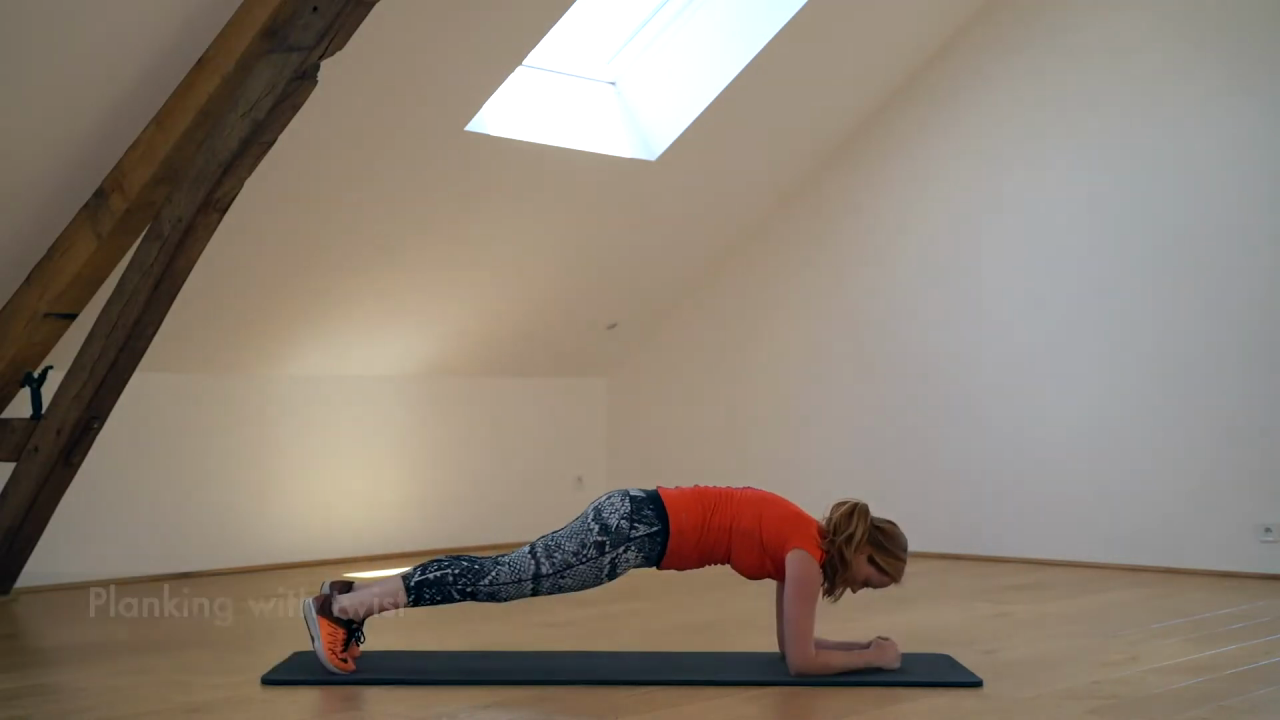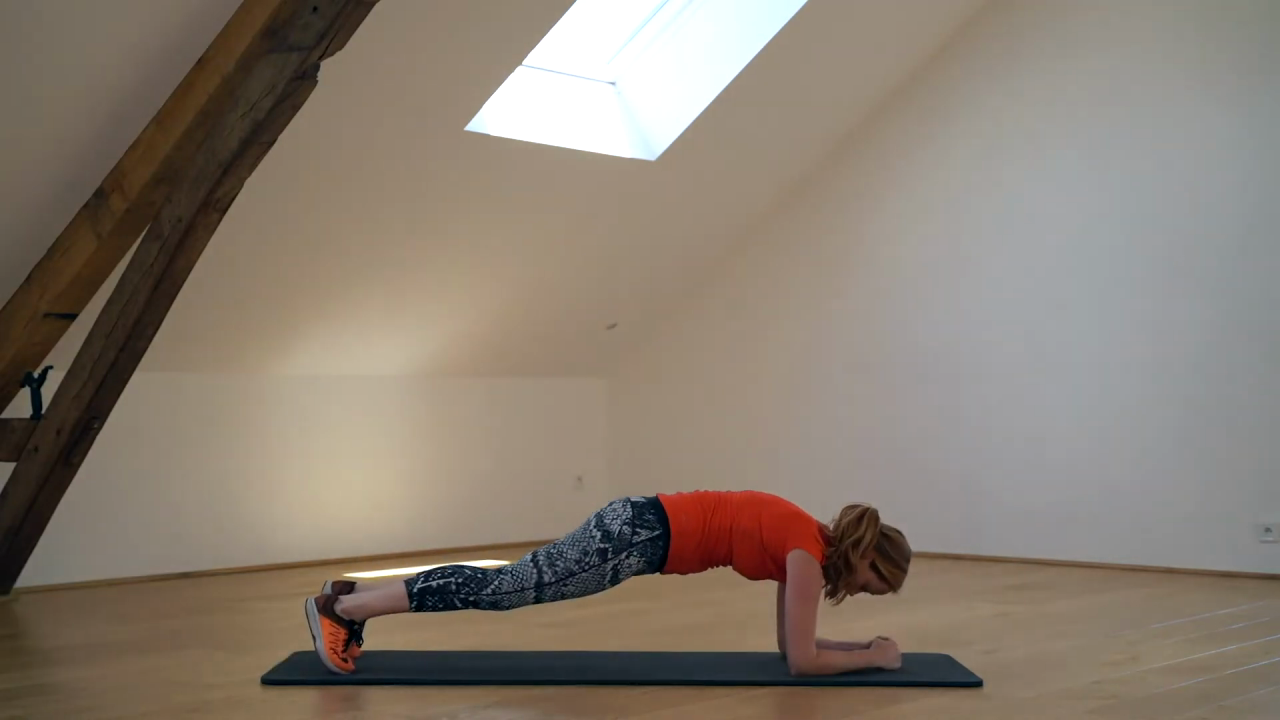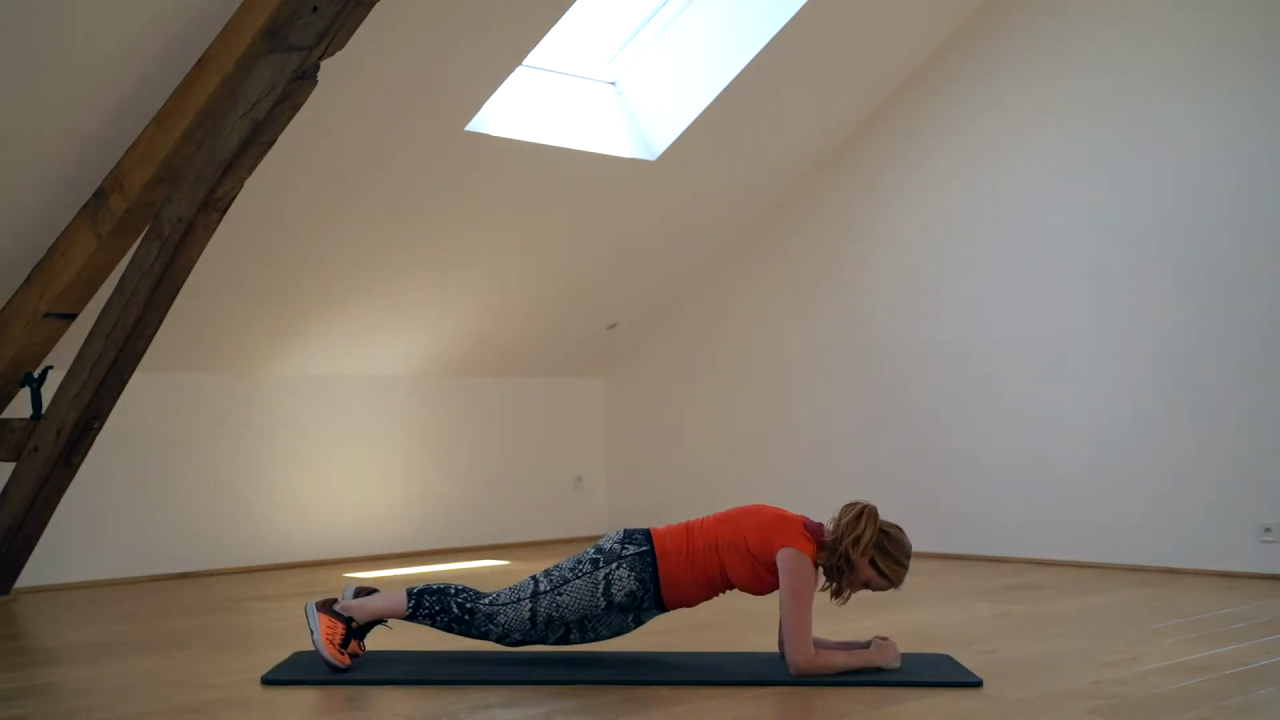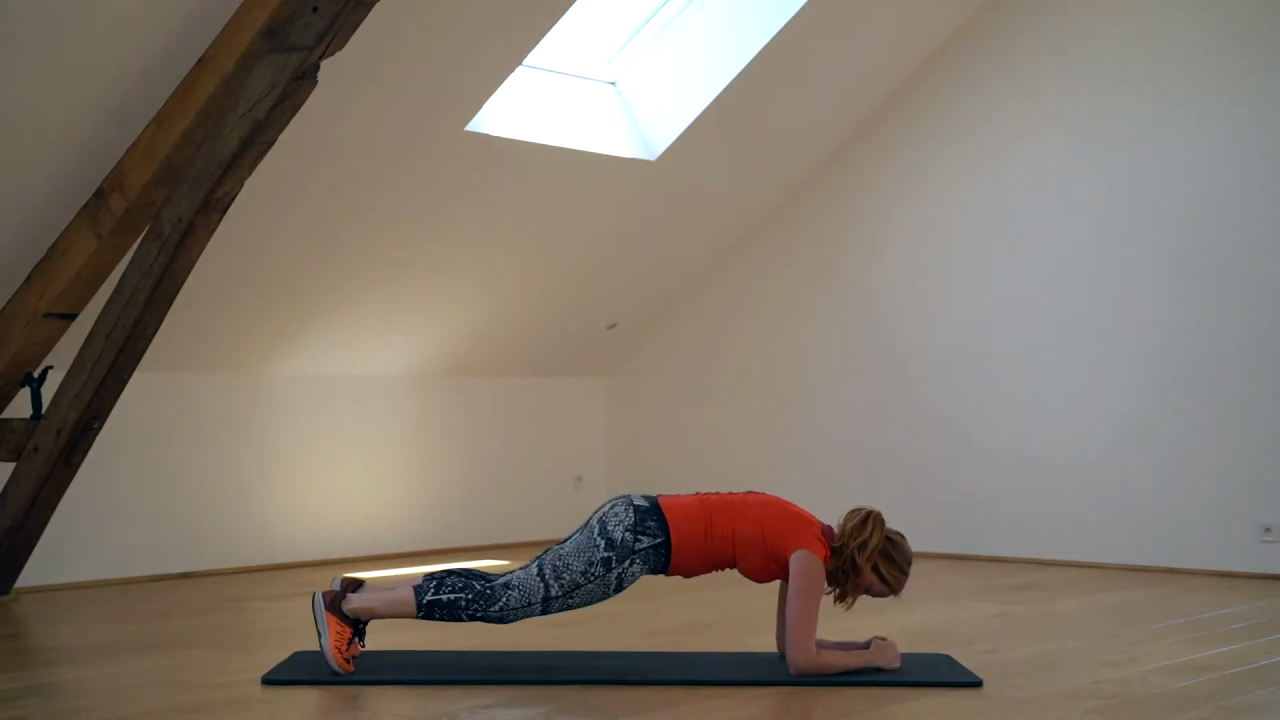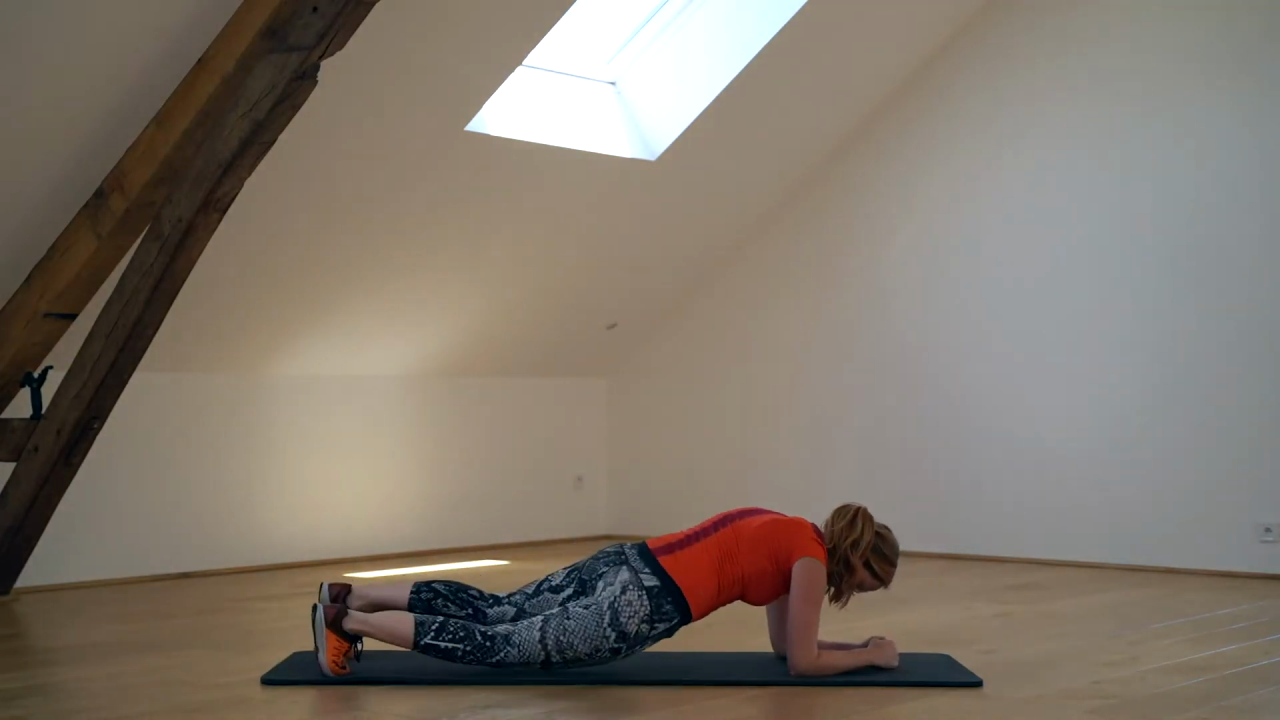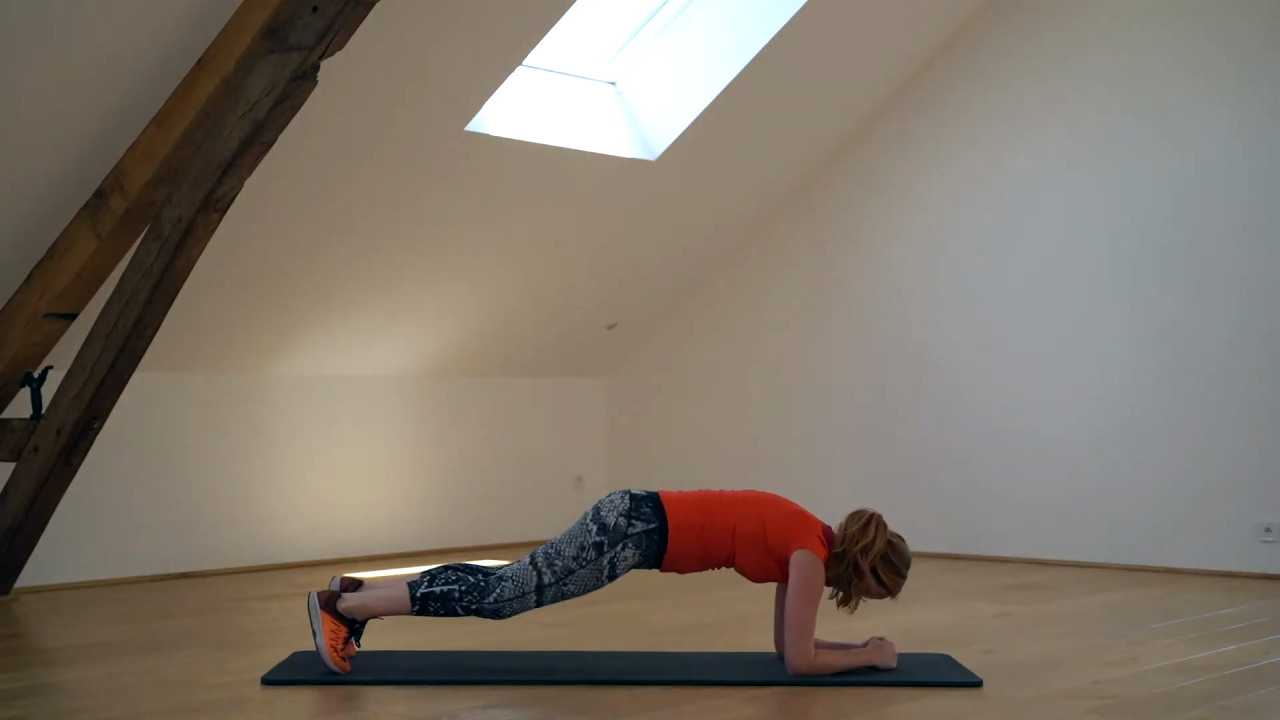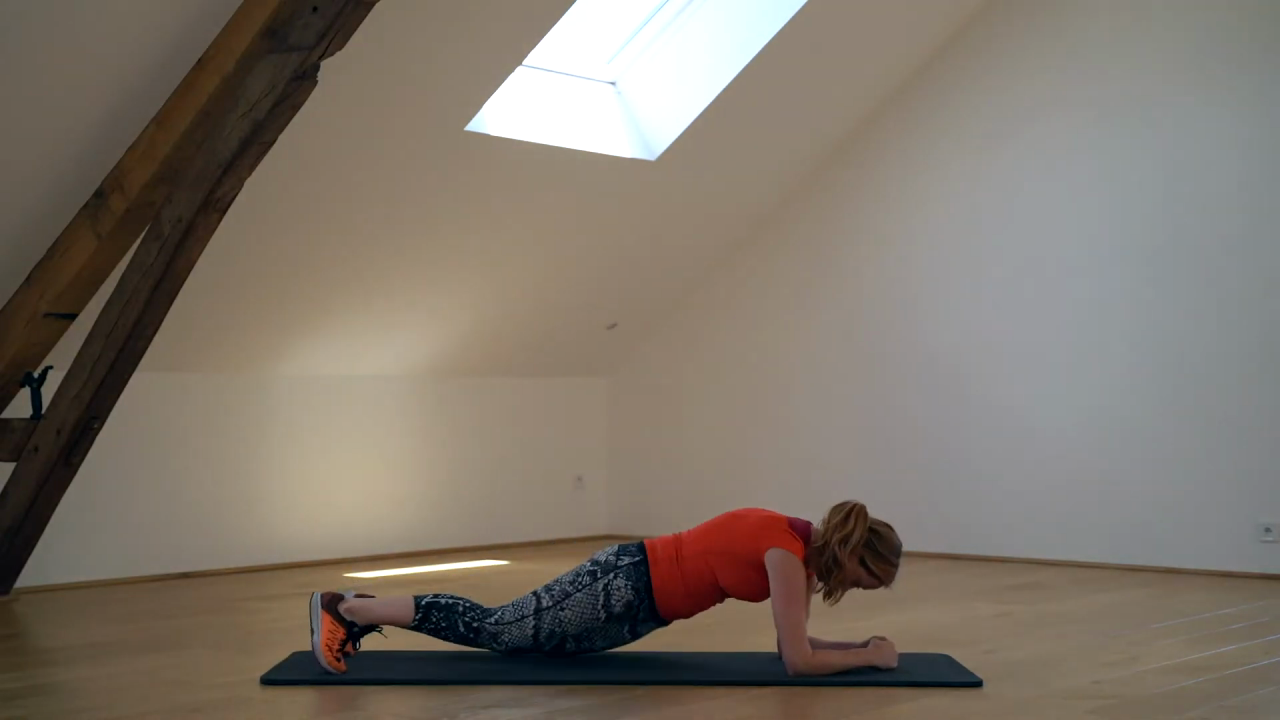
dt=0.4s
person 1, frame 1
left shoulder: (802, 540)
right shoulder: (806, 552)
left elbow: (792, 643)
right elbow: (802, 661)
left wrist: (863, 644)
right wrist: (875, 656)
left hip: (634, 516)
right hip: (636, 530)
left knee: (500, 574)
right knee: (499, 577)
left ankle: (355, 594)
right ankle: (339, 607)
person 1, frame 2
left shoulder: (804, 542)
right shoulder: (808, 551)
left elbow: (791, 643)
right elbow: (803, 661)
left wrist: (861, 644)
right wrist: (873, 656)
left hip: (638, 527)
right hip: (640, 537)
left knee: (503, 582)
right knee: (501, 589)
left ankle: (354, 592)
right ankle: (341, 608)
person 1, frame 3
left shoulder: (808, 543)
right shoulder: (799, 551)
left elbow: (792, 643)
right elbow: (802, 661)
left wrist: (863, 646)
right wrist: (873, 656)
left hip: (641, 591)
right hip: (631, 572)
left knee: (509, 624)
right knee: (496, 616)
left ankle: (370, 603)
right ankle: (343, 610)
person 1, frame 4
left shoulder: (806, 539)
right shoulder: (811, 552)
left elbow: (788, 641)
right elbow: (801, 661)
left wrist: (859, 643)
right wrist: (872, 657)
left hip: (632, 519)
right hip: (636, 543)
left knee: (504, 587)
right knee: (503, 598)
left ankle: (362, 592)
right ankle: (347, 605)
person 1, frame 5
left shoulder: (787, 535)
right shoulder: (812, 557)
left elbow: (783, 643)
right elbow: (803, 662)
left wrist: (859, 646)
right wrist: (872, 655)
left hip: (622, 563)
right hip: (639, 606)
left knee: (494, 610)
right knee: (497, 644)
left ankle: (352, 594)
right ankle: (347, 622)
person 1, frame 6
left shoulder: (799, 538)
right shoulder: (810, 552)
left elbow: (785, 643)
right elbow: (800, 661)
left wrist: (856, 645)
right wrist: (869, 655)
left hip: (632, 514)
right hip: (635, 527)
left knee: (500, 582)
right knee: (498, 593)
left ankle: (359, 590)
right ankle: (340, 605)
person 1, frame 7
left shoulder: (802, 545)
right shoulder: (787, 552)
left elbow: (792, 641)
right elbow: (798, 661)
left wrist: (859, 643)
right wrist: (870, 656)
left hip: (639, 605)
right hip: (624, 584)
left knee: (504, 625)
right knee: (494, 629)
left ankle: (361, 606)
right ankle: (343, 609)
